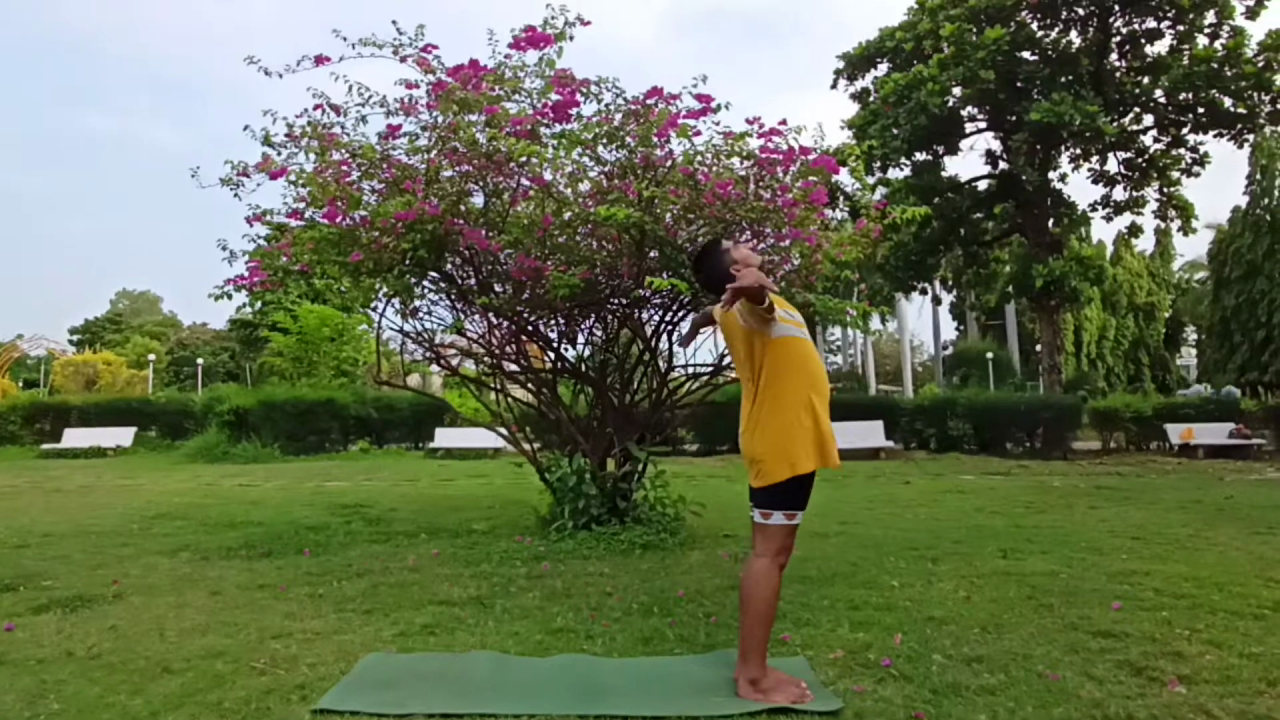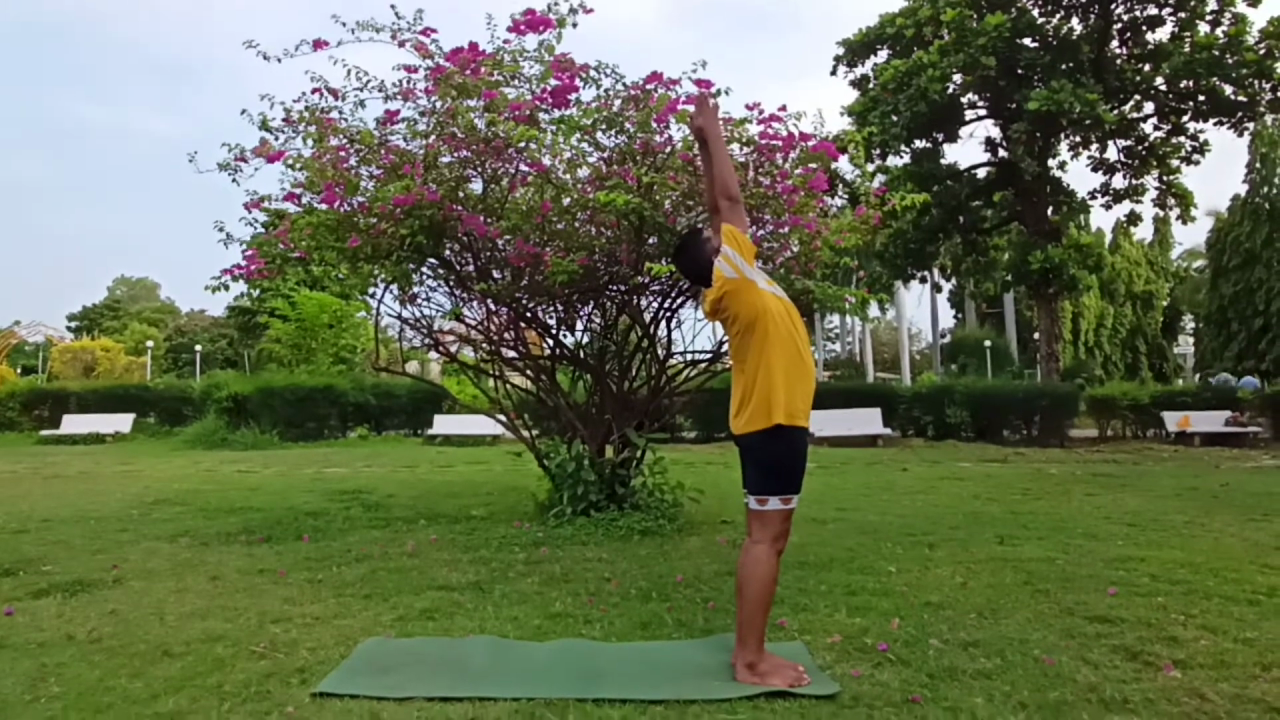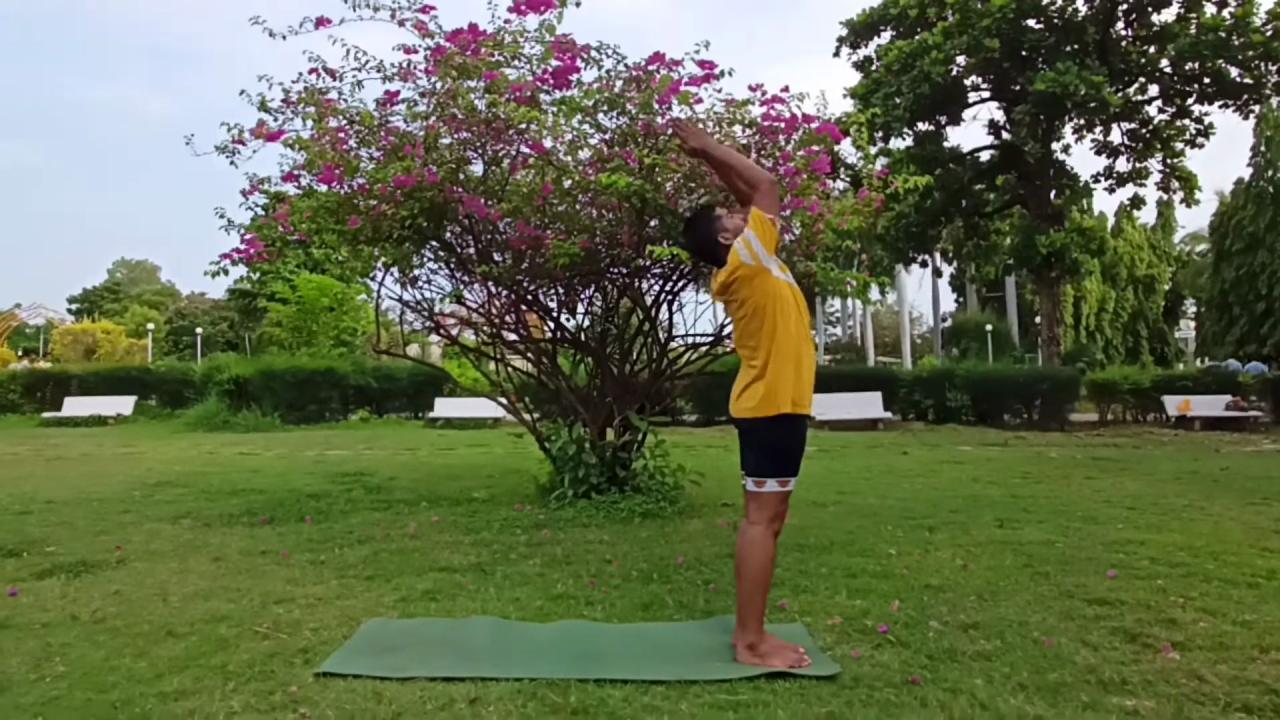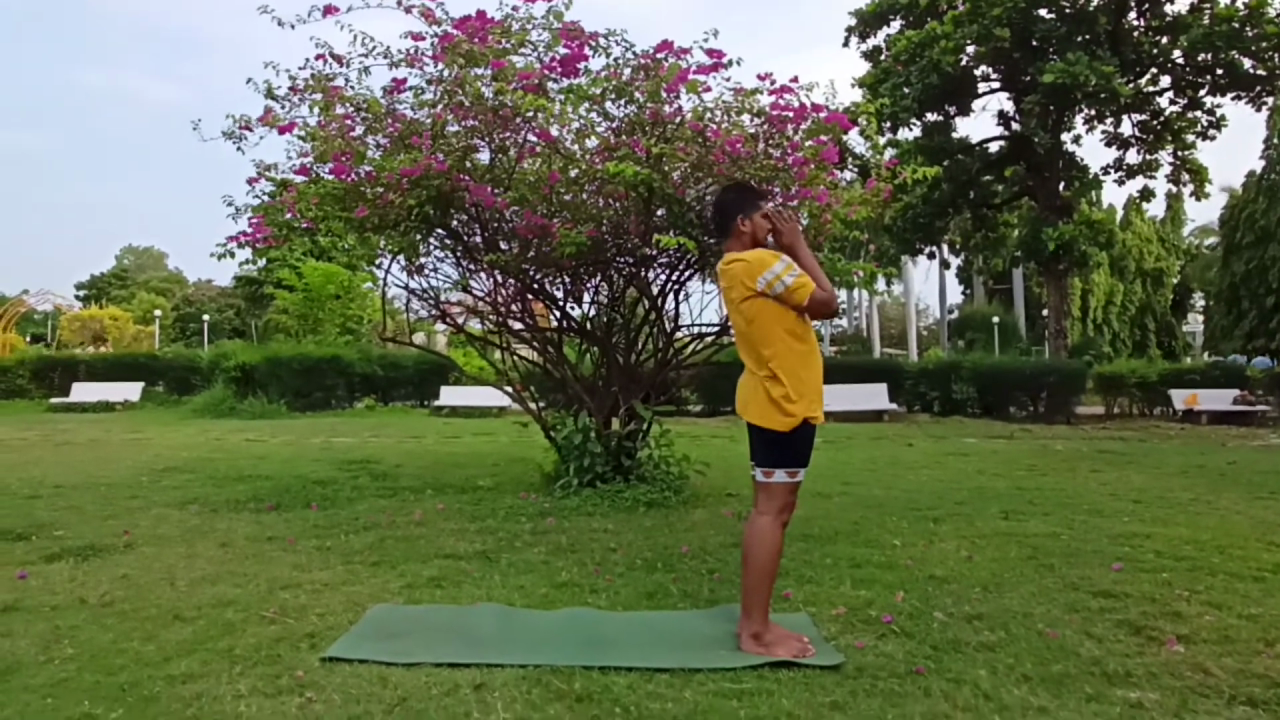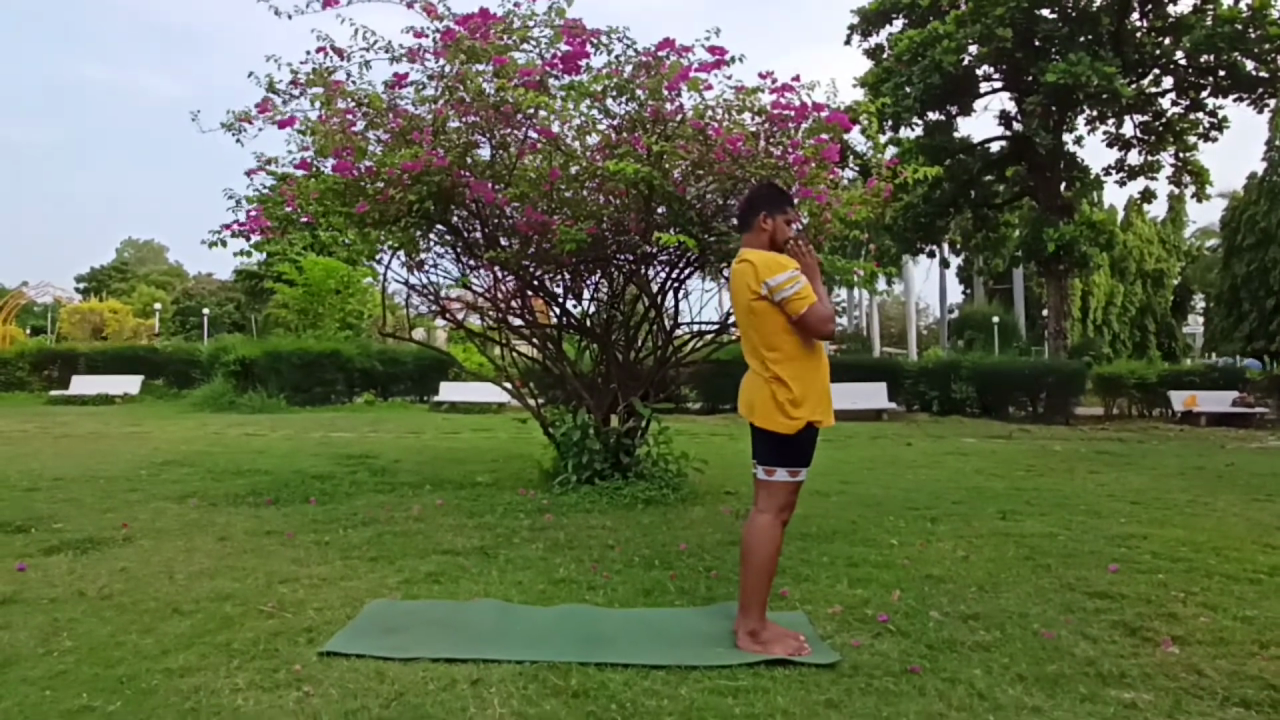
dt=1s
person 1, frame 1
left shoulder: (737, 307)
right shoulder: (751, 302)
left elbow: (717, 312)
right elbow: (751, 298)
left wrist: (701, 320)
right wrist: (753, 280)
left hip: (786, 443)
right hip: (783, 445)
left knee: (772, 555)
right knee: (769, 554)
left ankle: (752, 666)
right ankle: (754, 677)
person 1, frame 2
left shoulder: (735, 284)
right shoulder: (732, 277)
left elbow: (722, 207)
right elbow: (728, 201)
left wrist: (709, 139)
right wrist: (712, 137)
left hip: (774, 418)
right hip: (772, 420)
left knee: (768, 537)
right knee: (766, 537)
left ankle: (750, 651)
right ankle: (750, 661)
person 1, frame 3
left shoulder: (739, 270)
right shoulder: (746, 260)
left elbow: (749, 194)
right elbow: (766, 187)
left wrist: (709, 155)
right wrist: (710, 148)
left hip: (768, 402)
right hip: (774, 405)
left knee: (765, 519)
right knee: (763, 519)
left ankle: (751, 633)
right ankle: (751, 642)
person 1, frame 4
left shoulder: (735, 268)
right shoulder: (762, 263)
left elbow: (800, 301)
right elbow: (827, 304)
left wrist: (789, 251)
right wrist: (798, 248)
left hip: (772, 397)
right hip: (784, 402)
left knee: (772, 511)
right knee: (772, 511)
left ankle: (755, 622)
right ankle: (756, 631)
person 1, frame 5
left shoulder: (745, 266)
right shoulder: (774, 265)
right elbow: (823, 325)
left wrist: (801, 273)
right wrist: (813, 274)
left hip: (775, 398)
right hip: (787, 402)
left knee: (770, 509)
right knee: (772, 509)
left ankle: (751, 620)
right ankle: (753, 629)
